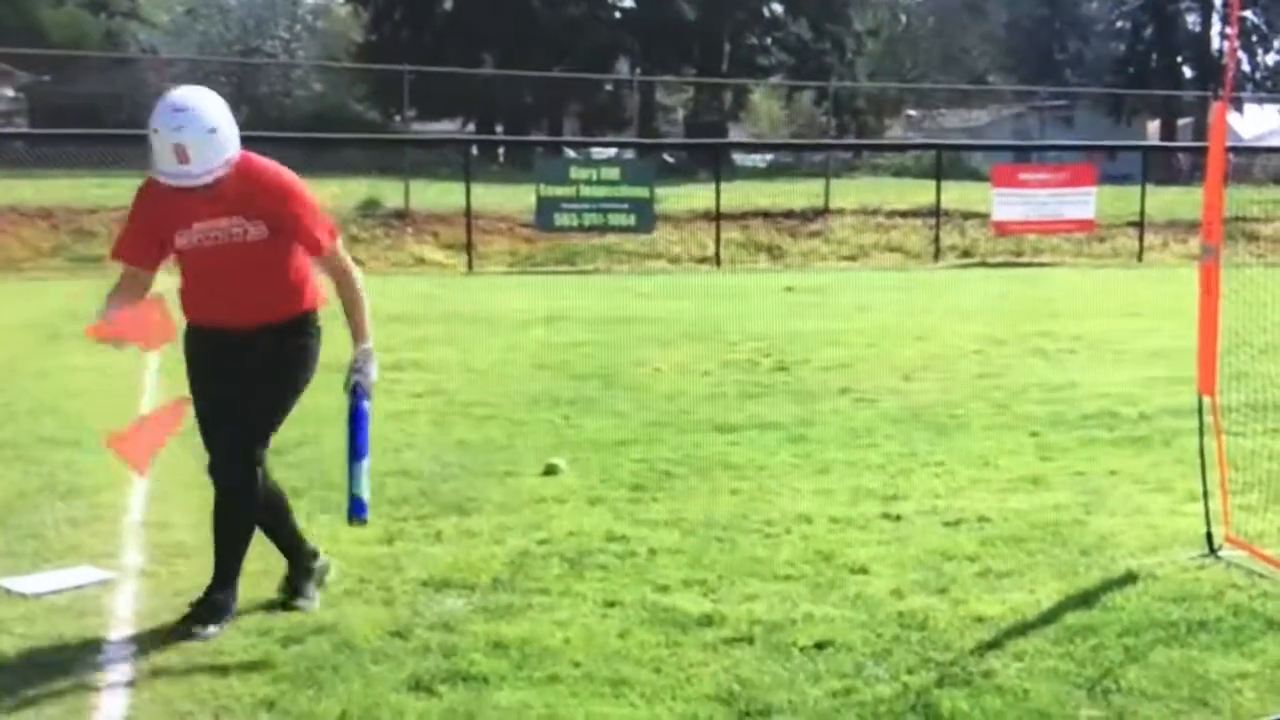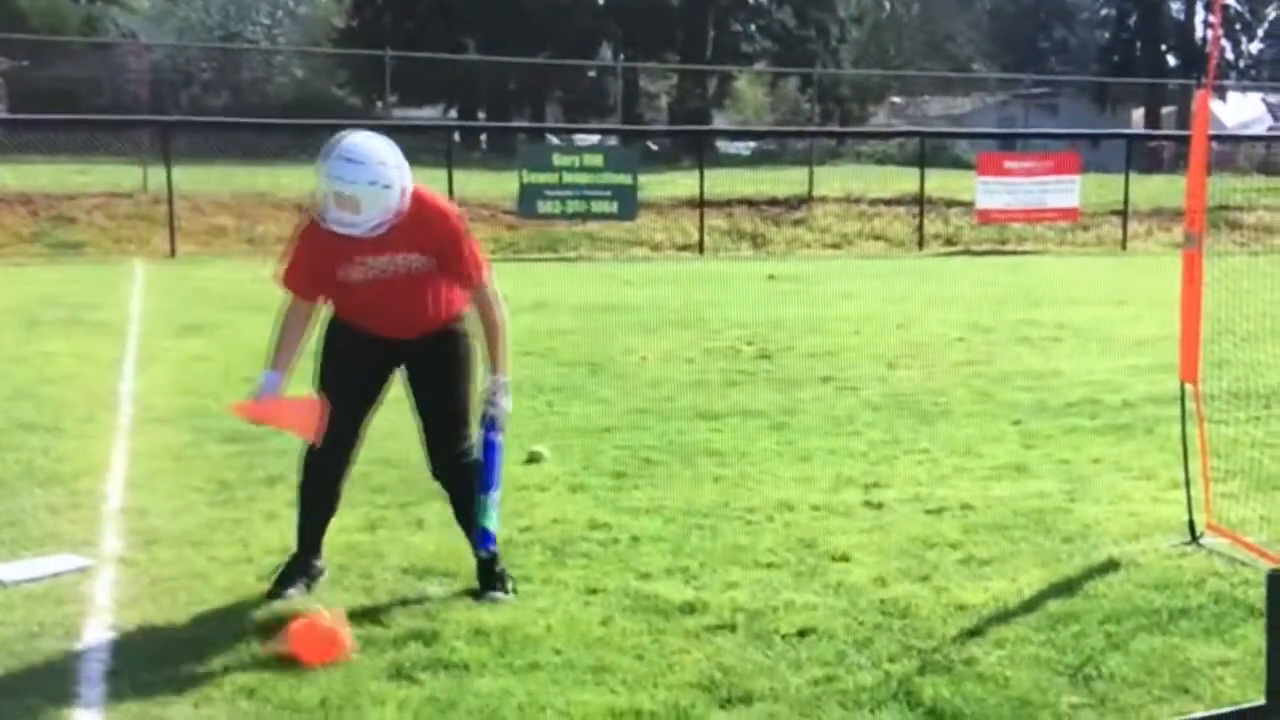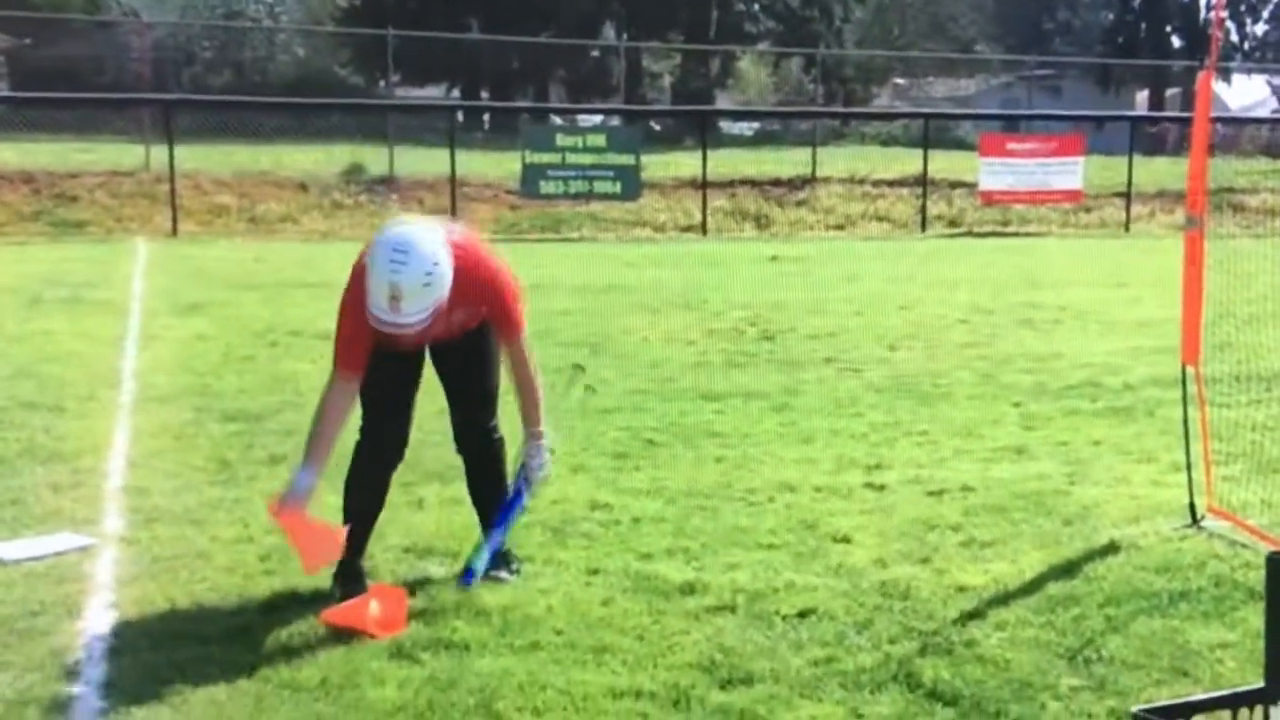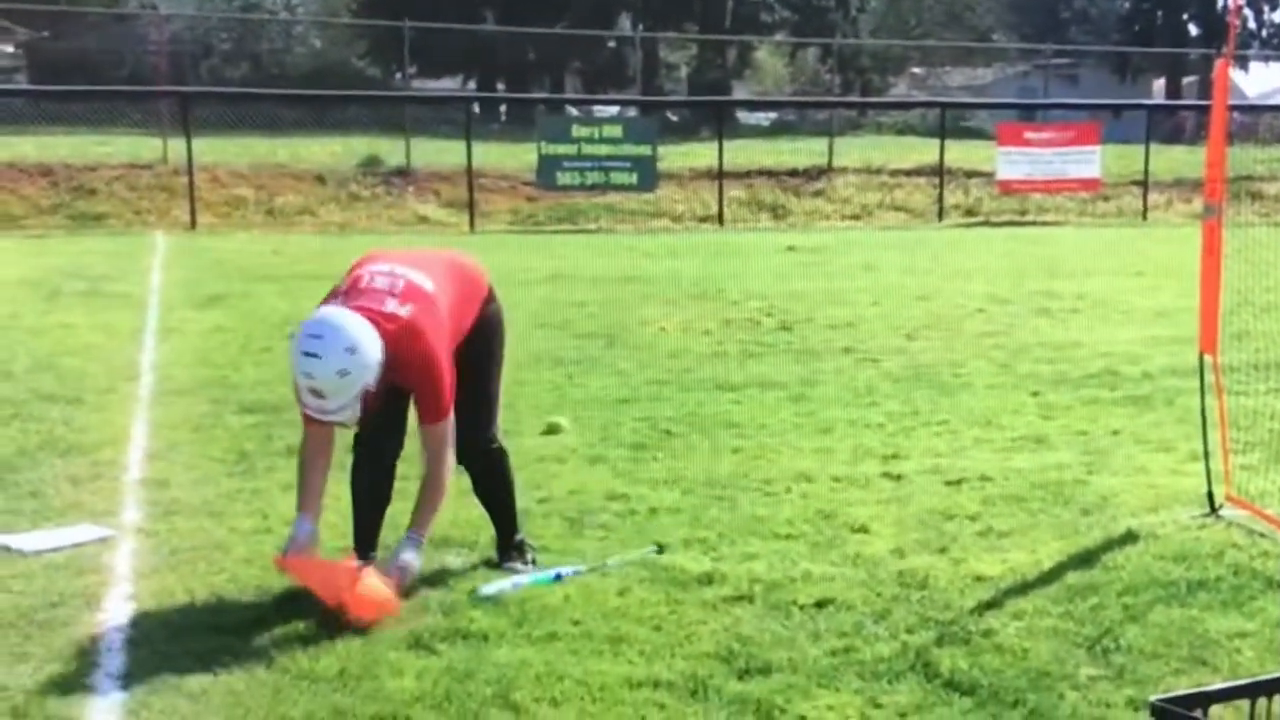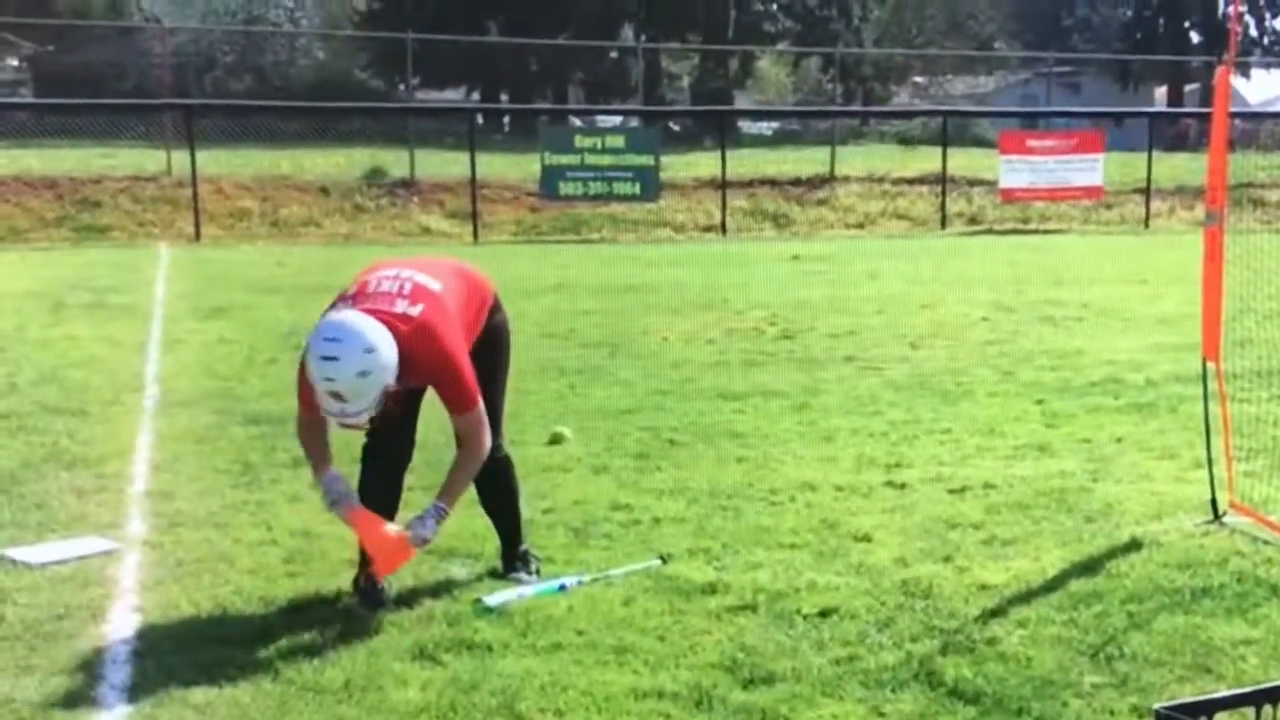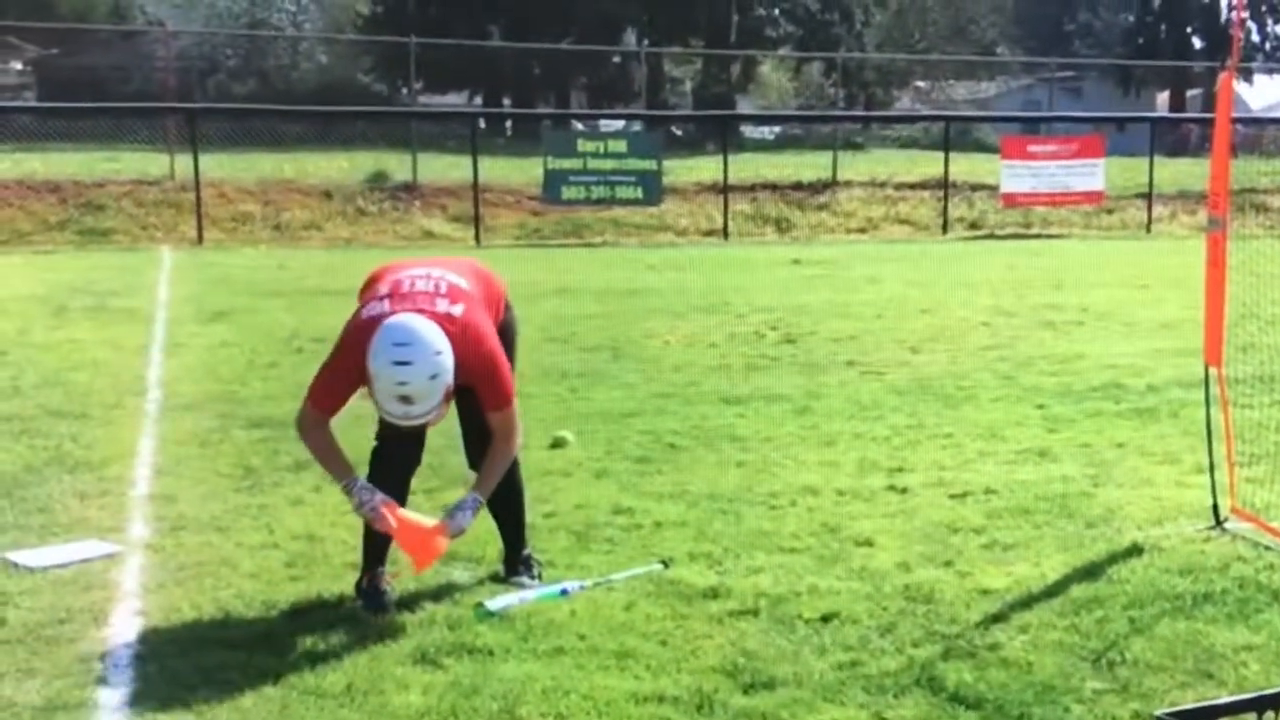
dt=0.5s
person 1, frame 1
left shoulder: (269, 186)
right shoulder: (158, 196)
left elbow: (338, 262)
right elbow: (134, 275)
left wrist: (363, 349)
right wrist: (113, 318)
left hip: (283, 333)
right hip: (211, 337)
left knee: (235, 457)
right knee: (231, 460)
left ankle: (223, 593)
right ankle: (305, 561)
person 1, frame 2
left shoulder: (436, 218)
right shoulder: (322, 229)
left elbow: (485, 295)
right elbow: (302, 306)
left wrist: (498, 379)
right wrist: (274, 378)
left hip: (436, 334)
right hip: (357, 334)
left knee: (455, 455)
right knee: (327, 447)
left ankle: (490, 564)
right ankle: (306, 558)
person 1, frame 3
left shoulder: (481, 273)
right shoulder: (369, 289)
left elbow: (518, 355)
right elbow: (343, 387)
left wrist: (535, 439)
right wrist: (307, 475)
left hip: (467, 321)
right hip: (385, 318)
left knee: (478, 431)
right knee: (382, 437)
left ankle: (498, 547)
right ankle: (349, 560)
person 1, frame 4
left shoulder: (421, 347)
right shoulder: (321, 350)
left elbow: (440, 457)
right elbow: (316, 439)
left wrist: (412, 544)
right wrist: (304, 526)
left knee: (477, 440)
right knee: (376, 443)
left ankle: (511, 543)
right ankle: (364, 555)
person 1, frame 5
left shoulder: (438, 347)
right shoulder: (326, 347)
left elbow: (476, 440)
right elbow: (309, 420)
left wrist: (437, 512)
right wrist: (327, 478)
left knee: (489, 448)
right knee: (385, 450)
left ankle: (516, 552)
right ankle: (370, 569)
person 1, frame 6
left shoulder: (478, 343)
right shoulder: (358, 344)
left elbow: (508, 435)
right elbow: (310, 421)
left wrist: (472, 502)
right wrist: (354, 487)
left knee: (487, 445)
right knee: (396, 449)
left ankle: (518, 556)
right ankle: (372, 573)
